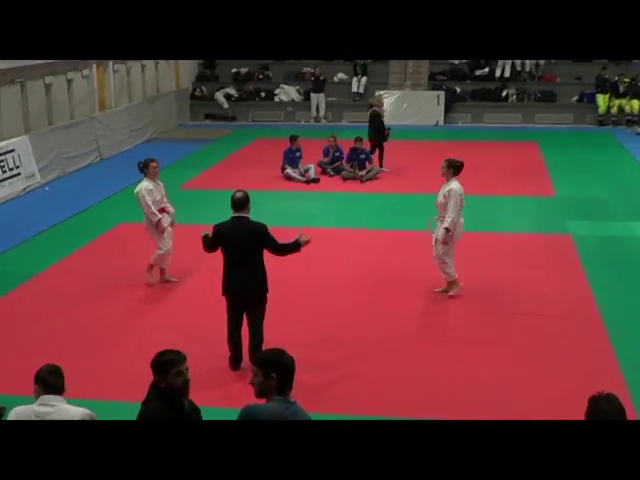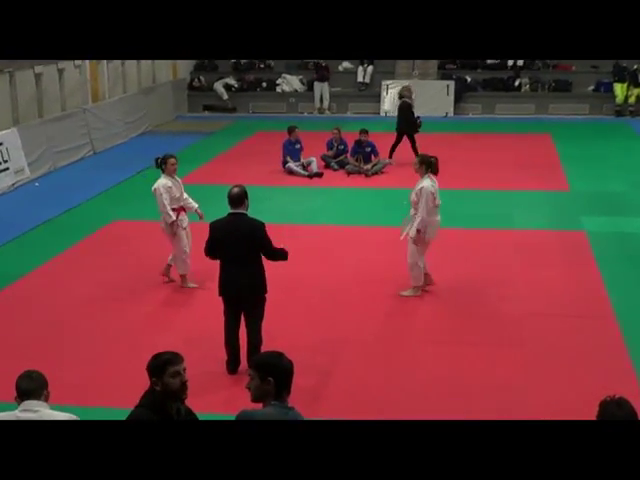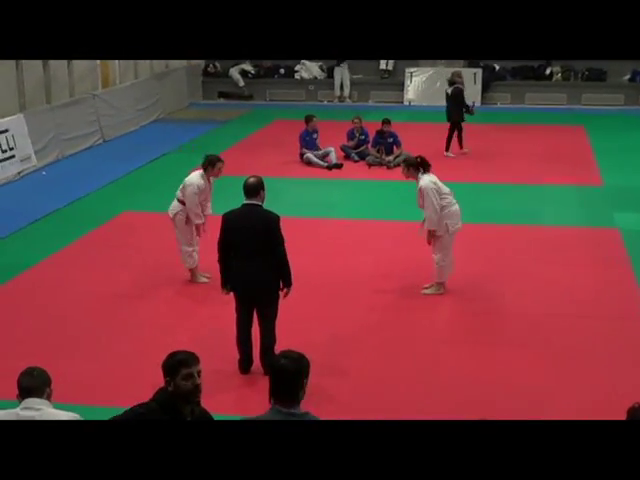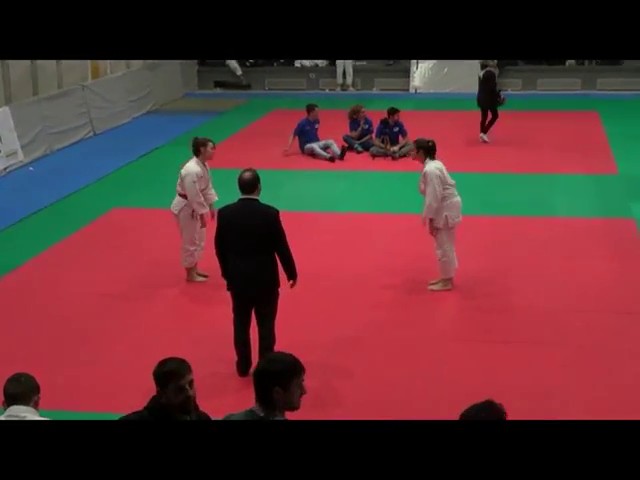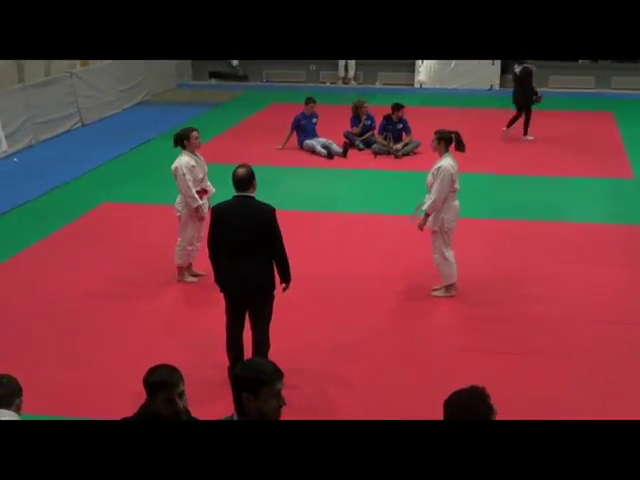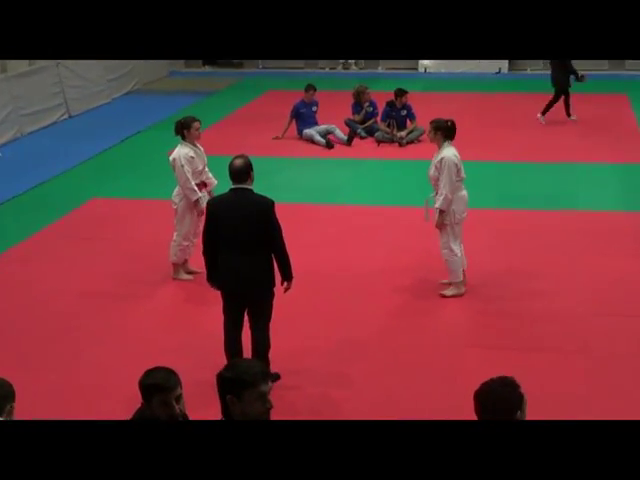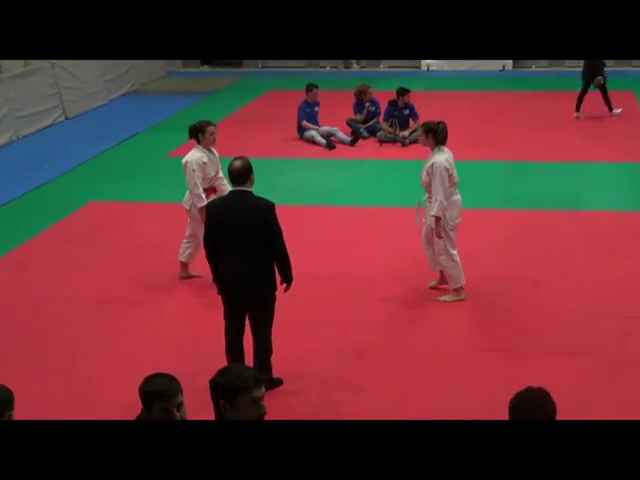
dt=0.4s
person 1, frame 1
left shoulder: (220, 229)
right shoulder: (259, 228)
left elbow: (209, 247)
right elbow: (277, 249)
left wrist: (206, 237)
right wrist: (298, 243)
left hip: (232, 285)
right hip: (255, 285)
left knee: (234, 324)
right knee: (255, 324)
person 1, frame 2
left shoulder: (216, 226)
right shoulder: (256, 226)
left elbow: (209, 253)
right elbow: (270, 253)
right wrist: (283, 254)
left hip: (229, 284)
right hip: (253, 285)
left knee: (231, 325)
right knee: (253, 326)
left ankle: (232, 364)
person 1, frame 3
left shoulder: (229, 217)
right shoulder: (271, 218)
left elbow: (223, 252)
right elbow: (279, 252)
left wrist: (225, 279)
right wrist: (286, 280)
left hip: (240, 280)
right hip: (266, 281)
left knee: (243, 322)
right knee: (267, 323)
left ankle: (245, 363)
right ankle: (268, 364)
person 1, frame 4
left shoulder: (225, 213)
right shoulder: (269, 213)
left elbow: (220, 247)
right elbow: (281, 246)
left wrist: (226, 272)
right wrist: (291, 272)
left hip: (238, 277)
right hip: (265, 278)
left knee: (240, 322)
right knee: (266, 323)
left ankle: (243, 365)
person 1, frame 5
left shoulder: (219, 211)
right shoulder: (266, 212)
left elbow: (213, 248)
right elbow: (277, 247)
left wrist: (219, 275)
right wrist: (285, 275)
left hip: (231, 279)
right hip: (260, 280)
left knee: (234, 326)
right knee: (260, 327)
left ankle: (235, 369)
person 1, frame 6
left shoulder: (215, 205)
right shoulder: (264, 205)
left elbow: (208, 244)
right elbow: (276, 243)
left wrist: (212, 273)
right wrist: (287, 273)
left hip: (228, 276)
right hip: (259, 277)
left knee: (232, 325)
right knee: (259, 326)
person 1, frame 7
left shoulder: (214, 207)
right shoulder: (264, 207)
left elbow: (209, 246)
right elbow: (277, 245)
left wrist: (218, 274)
right wrist: (286, 275)
left hip: (229, 280)
right hip: (260, 280)
left knee: (233, 329)
right knee: (261, 330)
right ankle: (263, 378)
person 2, frame 1
left shoulder: (454, 189)
right shoulder: (449, 185)
left elbow: (453, 212)
left wrist: (446, 232)
right wrist: (440, 227)
left hip: (451, 226)
right hip: (444, 224)
left knee: (442, 256)
right knee: (439, 255)
person 2, frame 2
left shoulder: (426, 186)
right shoulder: (427, 180)
left elbow: (424, 212)
left wrist: (418, 232)
right wrist: (412, 221)
left hip: (425, 224)
right hip: (421, 220)
left knee: (414, 256)
right knee: (417, 253)
left ankle: (416, 288)
right ankle: (427, 279)
person 2, frame 3
left shoulder: (425, 185)
right shoulder: (425, 178)
left elbow: (433, 210)
left wrist: (430, 232)
right wrist: (426, 223)
left hip: (447, 217)
right hip: (446, 213)
left knee: (442, 253)
right knee: (440, 251)
left ankle: (440, 286)
right ankle: (439, 282)
person 2, frame 4
left shoulder: (430, 170)
right shoulder: (433, 164)
left elbow: (433, 198)
left wrist: (431, 222)
right wrist: (430, 218)
left hip: (447, 209)
right hip: (448, 206)
left knee: (443, 246)
right knee: (445, 244)
left ankle: (447, 281)
right ankle: (447, 277)
person 2, frame 5
left shoulder: (444, 166)
right shoulder: (447, 161)
left elbow: (437, 196)
left wrist: (425, 217)
right wrist: (429, 214)
left hip: (443, 211)
right hip: (446, 209)
left knee: (441, 250)
right knee: (444, 248)
left ankle: (450, 287)
right ankle: (449, 283)
person 2, frame 6
left shoulder: (447, 157)
right shoulder: (444, 150)
left elbow: (447, 189)
left wrist: (440, 215)
right wrist: (441, 211)
left hip: (452, 203)
right hip: (451, 201)
left knee: (449, 244)
right knee: (453, 240)
left ankle: (457, 285)
right ankle: (460, 276)
person 2, frame 7
left shoulder: (438, 162)
right shoulder: (441, 152)
left elbow: (440, 194)
left wrist: (437, 222)
left hip: (445, 208)
right hip: (439, 204)
left knee: (445, 249)
right knee: (428, 241)
left ankle: (458, 290)
right ankle: (443, 277)
person 3, frame 1
left shoulder: (158, 183)
right shoulder: (143, 188)
right elbow: (149, 208)
left wrist: (170, 215)
right wrist: (159, 222)
left hip: (163, 217)
right hip: (154, 221)
left knee: (168, 247)
right knee: (165, 248)
left ankle: (163, 275)
right ankle: (149, 270)
person 3, frame 2
left shoulder: (175, 180)
right shoulder: (161, 185)
left elbow: (183, 197)
right elbow: (164, 207)
left wrist: (196, 209)
right wrist: (172, 224)
left hip: (181, 217)
right hip: (172, 220)
left knee: (180, 248)
right knee: (183, 250)
left ankle: (166, 271)
right ankle: (184, 281)
person 3, frame 3
left shoulder: (207, 178)
right shoulder: (194, 183)
left elbow: (206, 200)
right elbow: (193, 206)
left wrist: (205, 218)
right wrist: (198, 224)
left hip: (189, 212)
right hip: (181, 212)
left knee: (193, 241)
right knee: (187, 244)
left ankle: (196, 271)
right ankle: (194, 275)
person 3, frame 4
left shoulder: (203, 165)
right shoulder: (192, 171)
left elbow: (207, 188)
right elbow: (194, 195)
left wrist: (211, 207)
right wrist: (202, 215)
left hip: (193, 205)
right hip: (185, 207)
left knee: (199, 239)
right knee: (190, 240)
left ankle: (194, 269)
right ankle: (190, 274)
person 3, frame 5
left shoulder: (196, 157)
right shoulder: (183, 163)
right elbow: (187, 189)
left wrist: (206, 201)
right wrist: (198, 209)
left hip: (198, 200)
right hip: (189, 204)
left knee: (196, 237)
right knee: (187, 239)
left ankle: (189, 268)
right ankle: (181, 273)
person 3, frame 6
left shoulder: (196, 147)
right shoulder: (181, 154)
left elbow: (204, 171)
right elbow: (186, 182)
left wrist: (209, 192)
right wrist: (197, 202)
left hip: (198, 194)
right hip: (186, 198)
left knee: (193, 233)
right knee: (183, 233)
left ankle: (185, 265)
right ankle: (177, 270)
person 3, frame 7
left shoulder: (211, 152)
right shoulder: (194, 159)
left elbow: (218, 176)
right elbow: (195, 187)
right wrist: (203, 209)
left hip: (208, 198)
right hip: (198, 202)
left knee: (193, 236)
left ankle: (184, 270)
